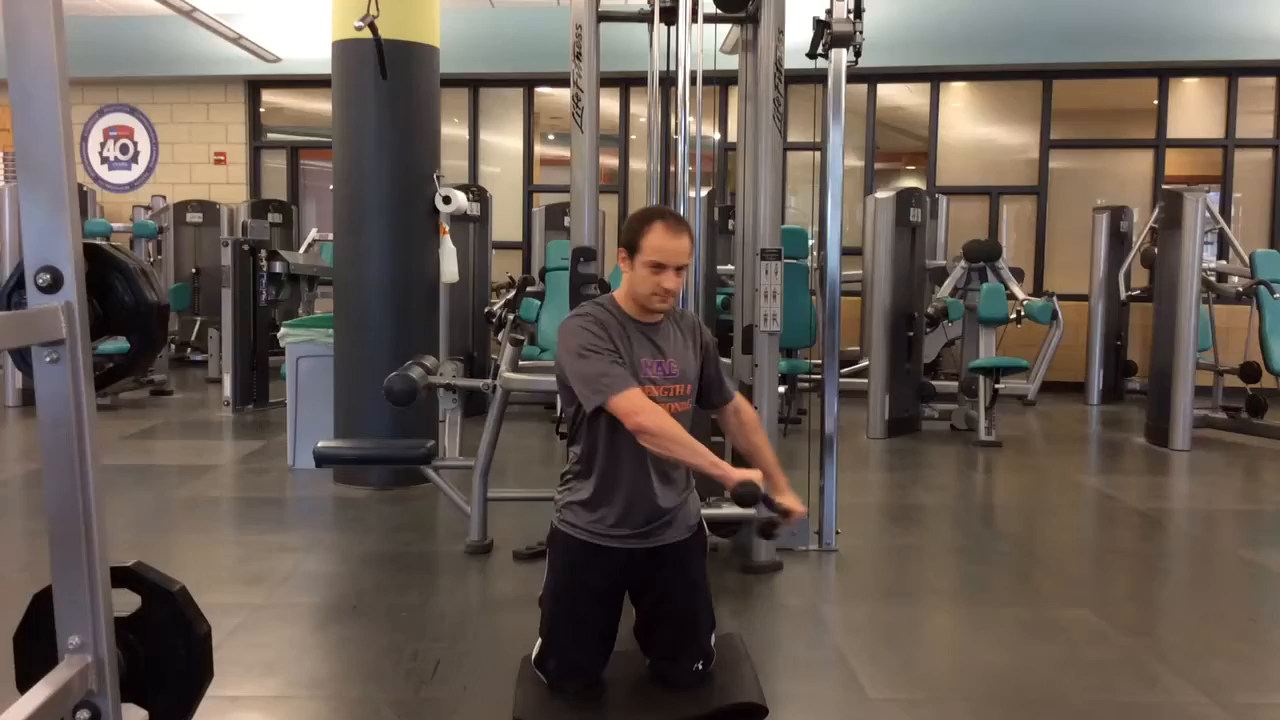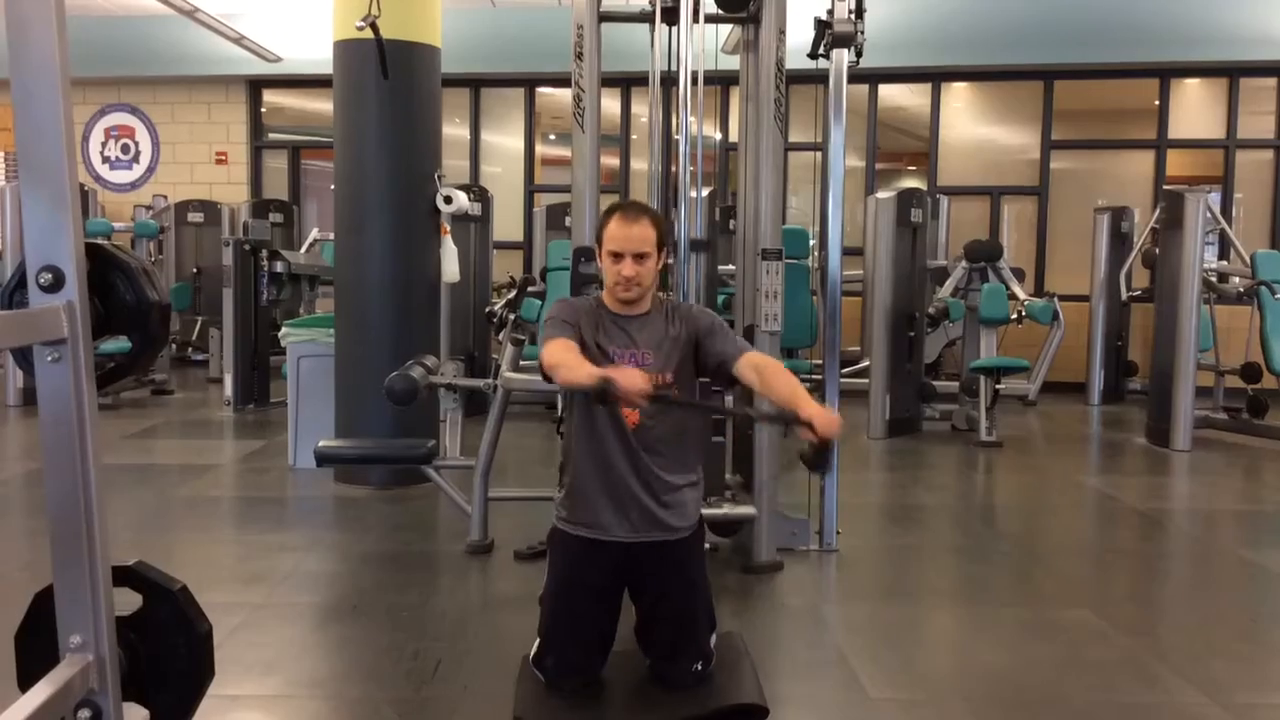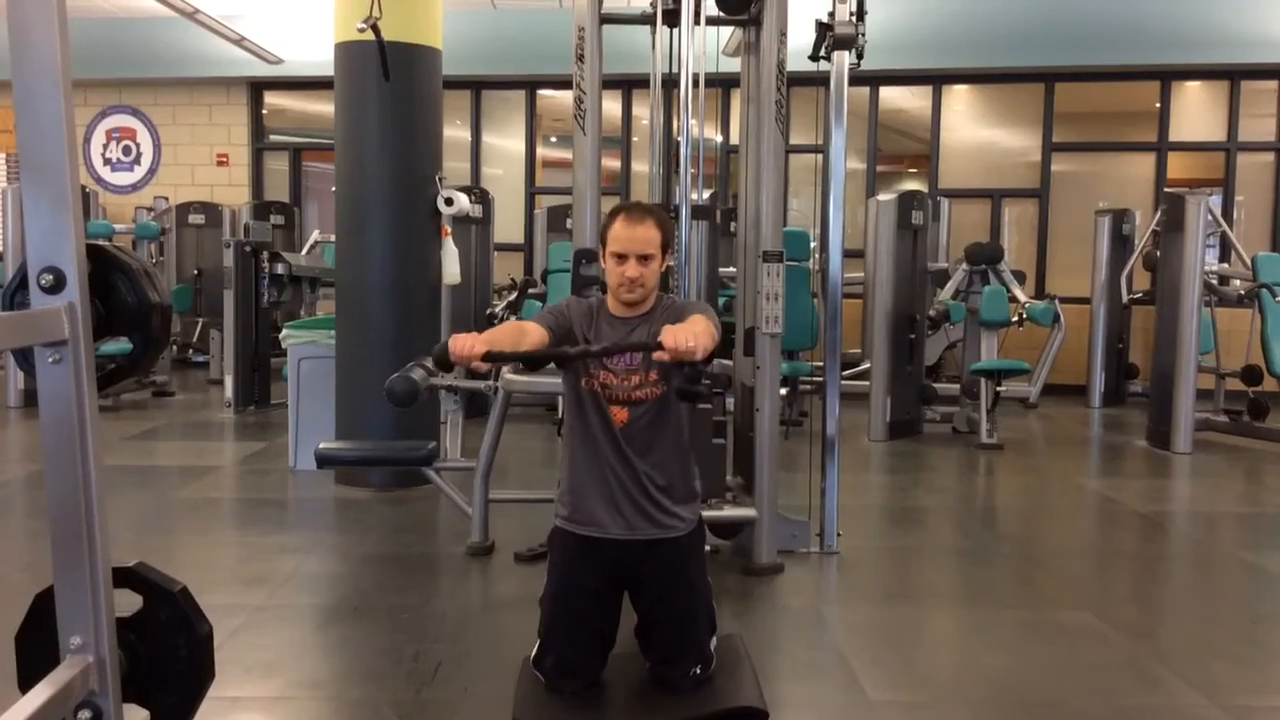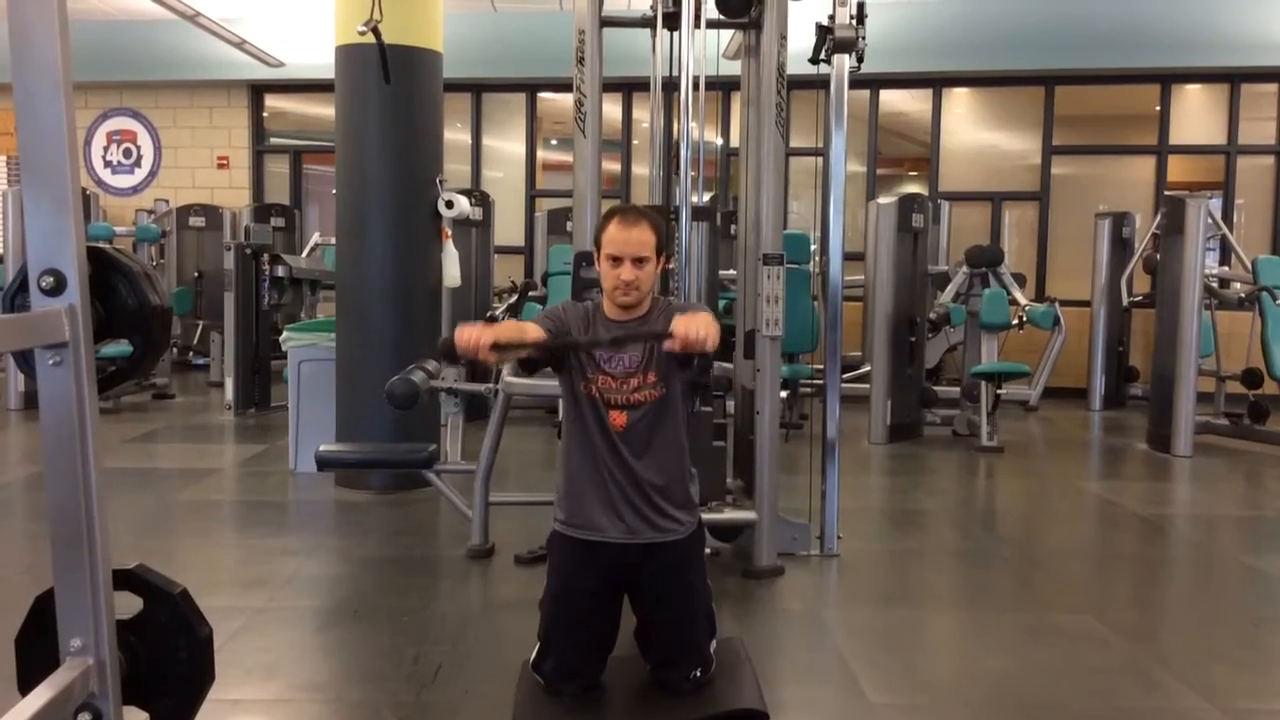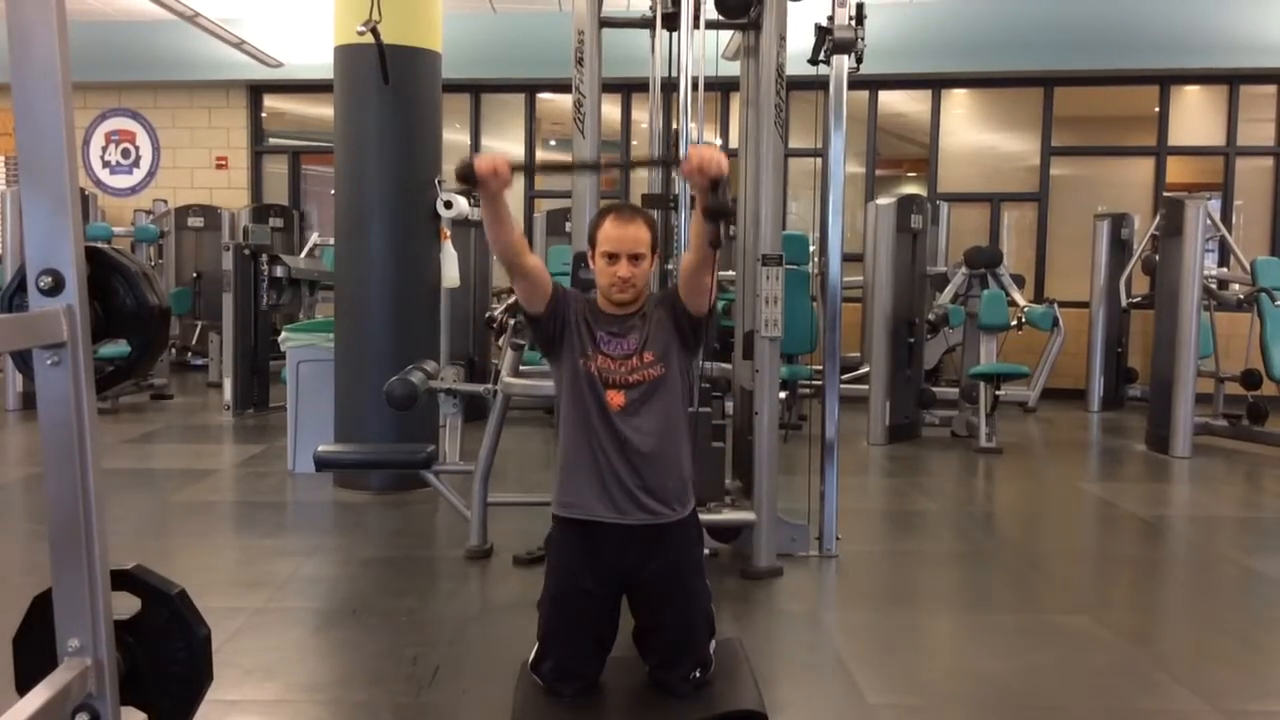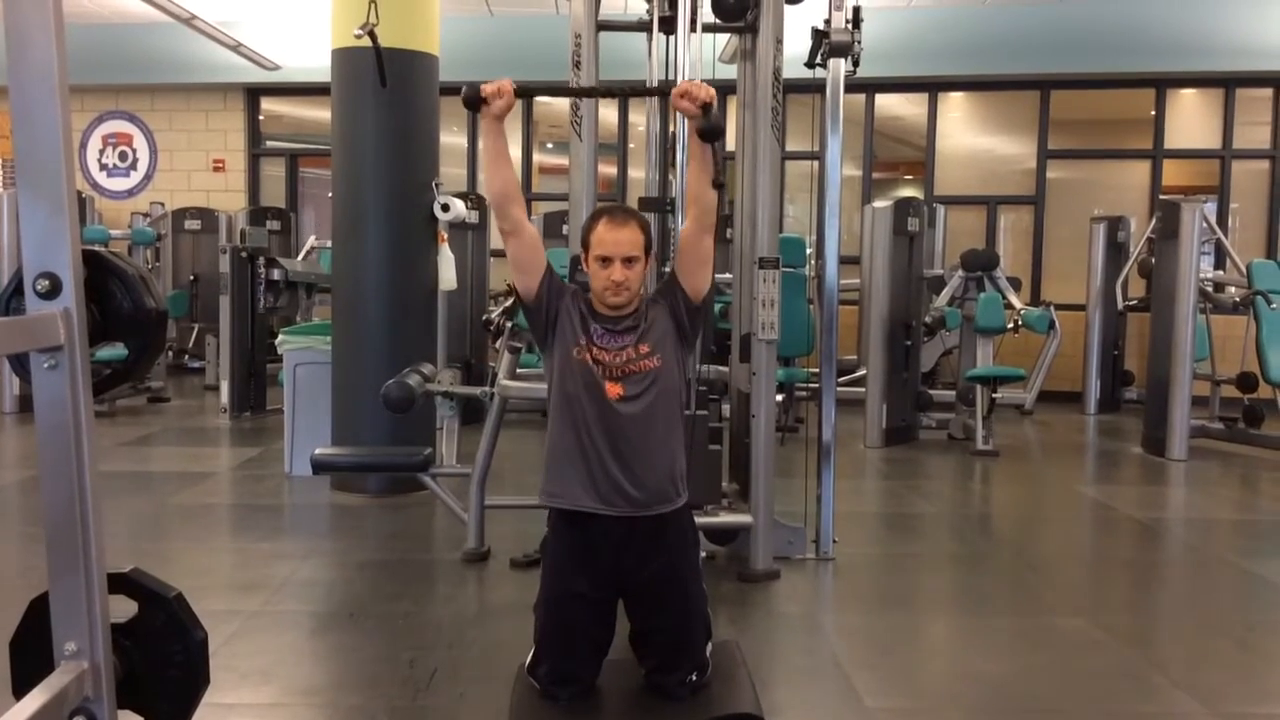
dt=0.4s
person 1, frame 1
left shoulder: (693, 332)
right shoulder: (585, 330)
left elbow: (733, 409)
right elbow: (639, 419)
left wrist: (779, 485)
right wrist: (723, 470)
left hip: (673, 531)
right hip: (589, 532)
left knee: (685, 673)
right knee: (567, 677)
left ankle: (649, 628)
right ankle: (612, 626)
person 1, frame 2
left shoulder: (692, 323)
right shoulder: (570, 317)
left elbow: (755, 366)
right elbow: (559, 361)
left wrist: (809, 407)
right wrist: (608, 374)
left hip: (670, 528)
right hip: (586, 526)
left knee: (686, 671)
right knee: (565, 674)
left ankle: (648, 626)
person 1, frame 3
left shoulder: (681, 316)
right shoulder: (574, 317)
left elbow: (701, 328)
right elbow: (525, 333)
left wrist: (690, 338)
right wrist: (481, 341)
left hip: (669, 527)
right hip: (585, 526)
left knee: (684, 674)
right knee: (564, 675)
left ankle: (652, 630)
right ankle: (606, 626)
person 1, frame 4
left shoulder: (673, 325)
right shoulder: (570, 324)
left elbow: (702, 326)
right elbow: (522, 334)
left wrist: (700, 329)
right wrist: (485, 335)
left hip: (668, 531)
right hip: (582, 531)
left knee: (684, 677)
right knee: (563, 678)
left ankle: (651, 633)
right ankle: (602, 632)
person 1, frame 5
left shoulder: (676, 320)
right shoulder: (565, 321)
left elbow: (703, 258)
right elbow: (516, 261)
left wrist: (707, 191)
right wrist: (491, 193)
left hip: (666, 524)
right hip: (581, 525)
left knee: (684, 676)
right knee: (563, 678)
left ankle: (651, 636)
right ankle: (597, 635)
person 1, frame 6
left shoulder: (672, 317)
right shoulder: (558, 315)
left elbow: (701, 220)
right elbow: (511, 220)
left wrist: (699, 126)
right wrist: (492, 122)
left hip: (662, 523)
right hip: (577, 523)
left knee: (681, 679)
right knee: (560, 682)
left ankle: (650, 639)
right ankle: (593, 641)
